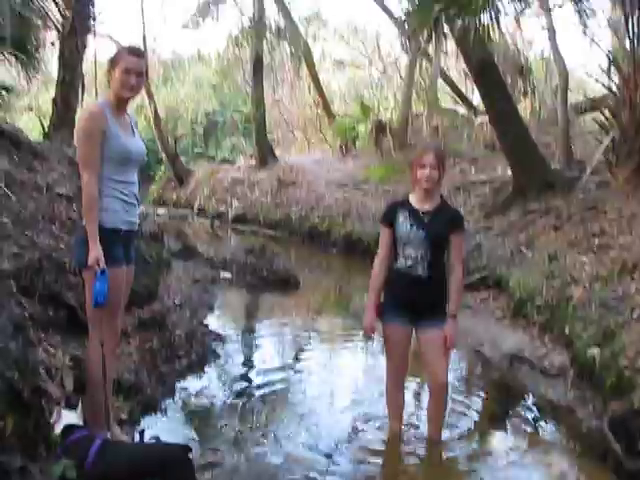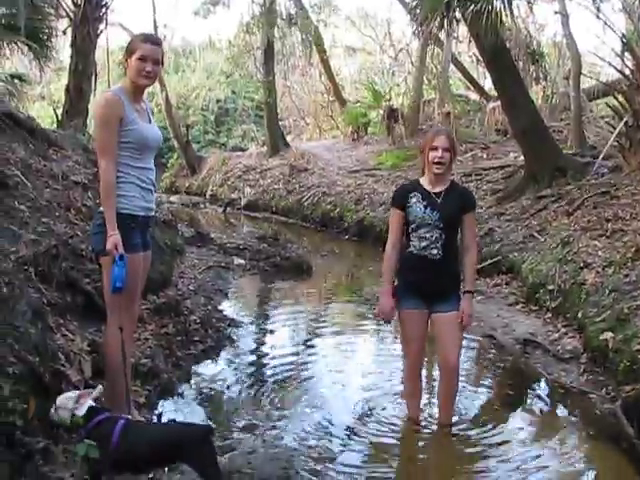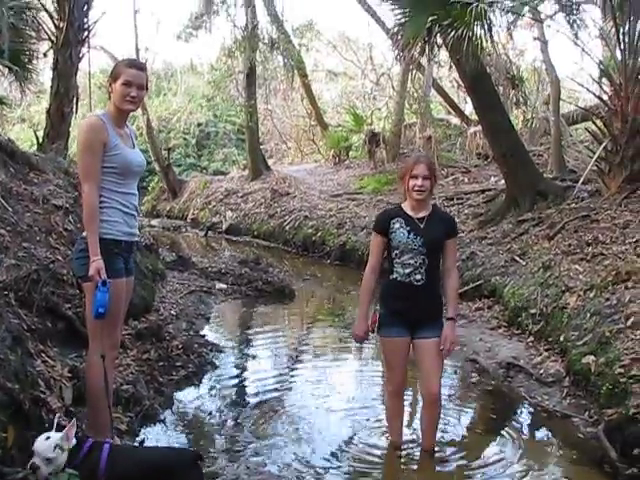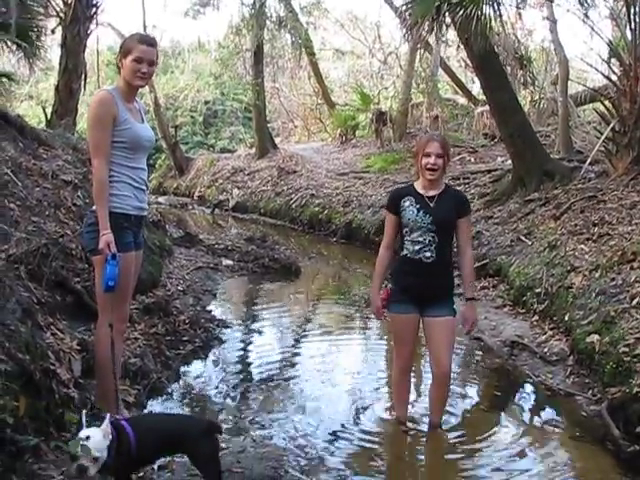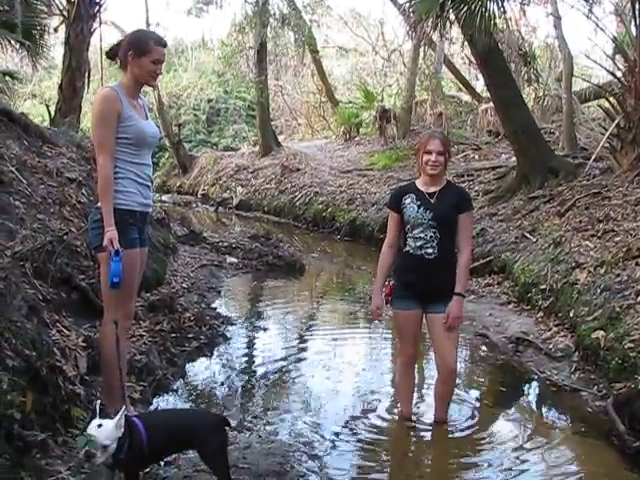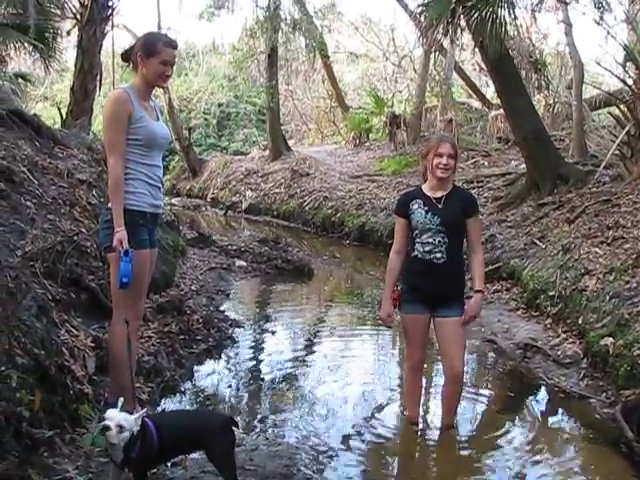
dt=0.7s
person 1, frame 1
left shoulder: (129, 120)
right shoulder: (95, 115)
right elbow: (89, 180)
left wrist: (127, 232)
right wrist: (94, 243)
left hip: (126, 232)
right hip: (104, 232)
left knee: (113, 333)
right knee: (102, 334)
left ankle: (106, 422)
right ankle: (99, 429)
person 1, frame 2
left shoulder: (145, 108)
right shoulder: (111, 102)
right elbow: (106, 167)
left wrist: (142, 220)
right wrist: (112, 229)
left hip: (143, 219)
right hip: (121, 219)
left knee: (130, 318)
right knee: (119, 319)
left ankle: (126, 406)
right ankle: (118, 411)
person 1, frame 3
left shoulder: (129, 133)
right shoulder: (95, 126)
right elbow: (89, 192)
left wrist: (126, 245)
right wrist: (95, 254)
left hip: (126, 244)
right hip: (103, 244)
left knee: (112, 345)
right knee: (101, 346)
left ankle: (106, 434)
right ankle: (101, 439)
person 1, frame 4
left shoulder: (138, 107)
right shoulder: (106, 101)
right elbow: (99, 166)
left wrist: (133, 221)
right wrist: (105, 228)
left hip: (134, 219)
right hip: (113, 219)
left knee: (121, 319)
right knee: (110, 319)
left ankle: (114, 406)
right ankle: (109, 413)
person 1, frame 5
left shoulder: (142, 104)
right shoulder: (109, 98)
right elbow: (104, 164)
left wrist: (139, 217)
right wrist: (109, 224)
left hip: (139, 215)
right hip: (118, 215)
left knee: (126, 315)
right knee: (116, 316)
left ankle: (119, 402)
right ankle: (115, 409)
person 1, frame 6
left shoulder: (154, 106)
right shoulder: (121, 99)
right elbow: (115, 164)
left wrist: (150, 217)
right wrist: (118, 225)
left hip: (150, 216)
right hip: (129, 215)
left knee: (135, 316)
right knee: (125, 316)
left ankle: (123, 402)
right ankle: (124, 408)
person 2, frame 1
left shoulder: (450, 216)
right shoulder: (395, 210)
left elbow: (455, 268)
right elbow: (382, 260)
left wrist: (452, 317)
right wrist: (371, 307)
left hip: (432, 308)
right hip: (396, 304)
left knee: (439, 381)
right knee: (396, 374)
left ankle: (433, 441)
right ankle: (395, 435)
person 2, frame 2
left shoulder: (463, 197)
right shoulder: (405, 193)
left elbow: (469, 247)
right elbow: (393, 245)
left wrist: (468, 294)
right wrist: (385, 291)
left hip: (447, 291)
right hip: (410, 288)
left knee: (450, 364)
right knee: (413, 360)
left ankle: (444, 426)
right ankle: (413, 421)
person 2, frame 3
left shoulder: (445, 222)
right shoulder: (387, 219)
left elbow: (450, 273)
right elbow: (372, 269)
left wrist: (451, 321)
right wrist: (361, 316)
left hip: (430, 317)
right hip: (393, 314)
left knee: (432, 392)
right knee: (395, 386)
left ankle: (428, 451)
right ankle: (395, 447)
person 2, frame 4
left shoulder: (457, 201)
right shoulder: (399, 197)
left elbow: (465, 251)
right elbow: (386, 246)
left wrist: (470, 299)
right wrist: (376, 290)
left hip: (440, 295)
right hip: (403, 291)
left knee: (442, 369)
right knee: (402, 363)
left ankle: (434, 427)
right ankle: (401, 424)
person 2, frame 5
left shoulder: (458, 197)
right shoulder: (401, 195)
left elbow: (464, 249)
right elbow: (390, 245)
left wrist: (458, 296)
right wrist: (377, 291)
left hip: (442, 292)
right hip: (406, 289)
left knee: (448, 366)
right knee: (406, 357)
left ankle: (440, 422)
right ankle: (405, 419)
person 2, frame 6
left shoulder: (465, 200)
right shoulder: (409, 200)
left elbow: (476, 251)
right elbow: (398, 251)
left wrist: (477, 292)
right wrist: (387, 297)
left hip: (451, 296)
right hip: (414, 293)
left knee: (456, 370)
right knee: (414, 361)
left ankle: (446, 427)
right ankle: (411, 424)
